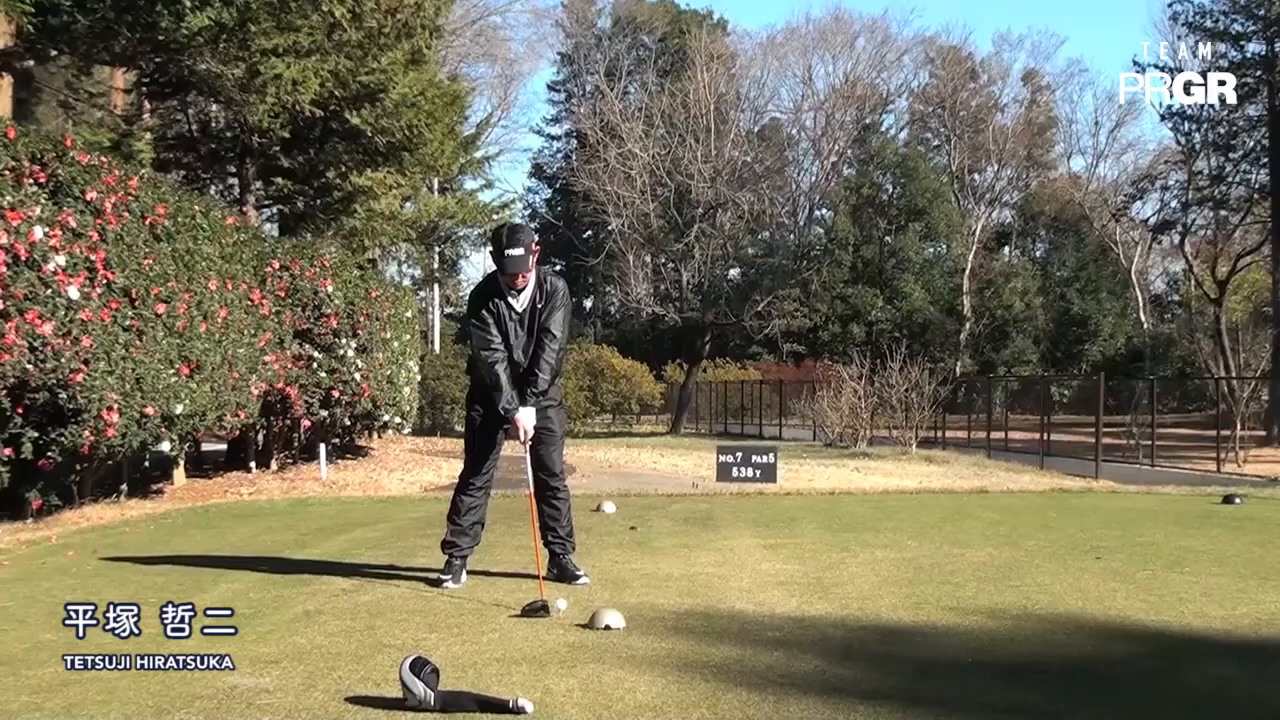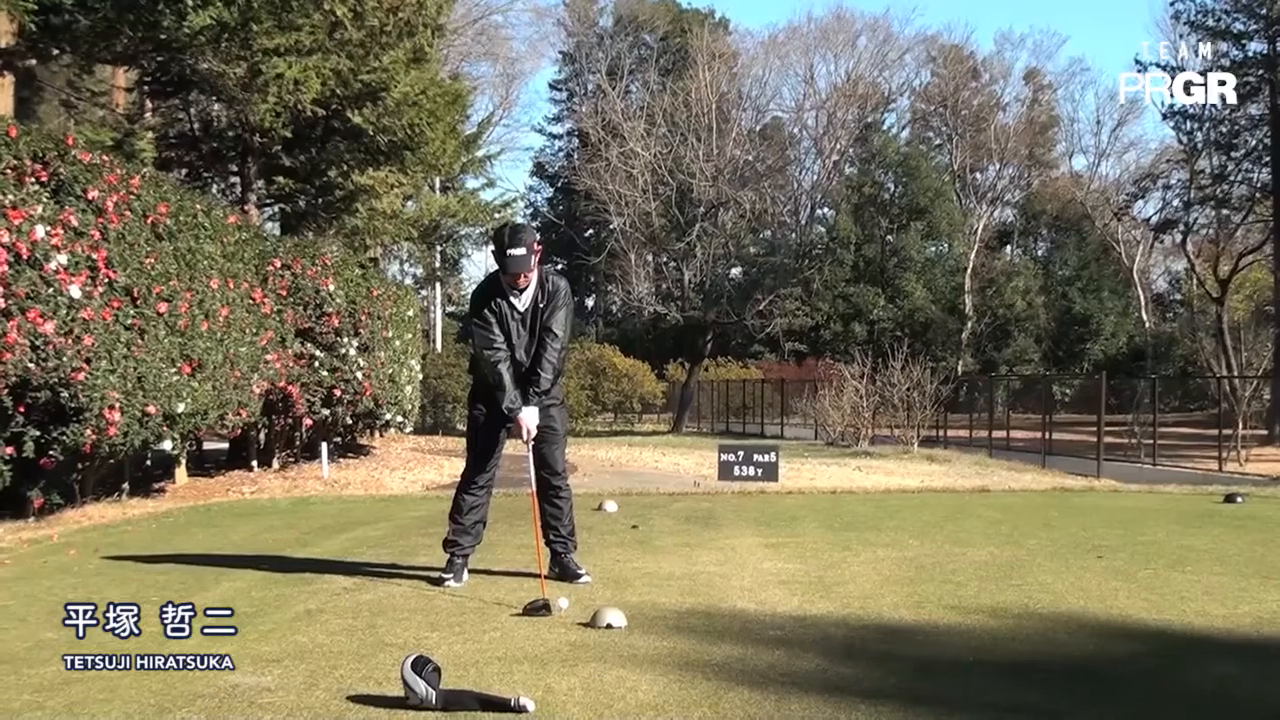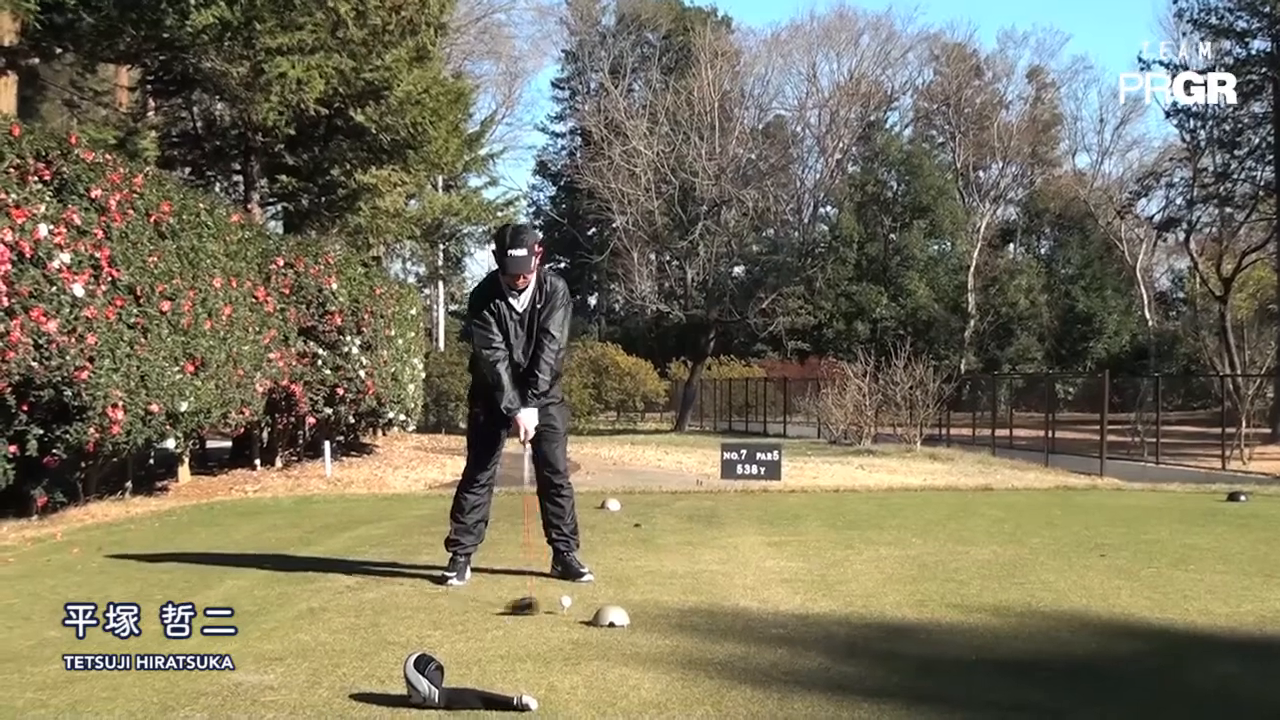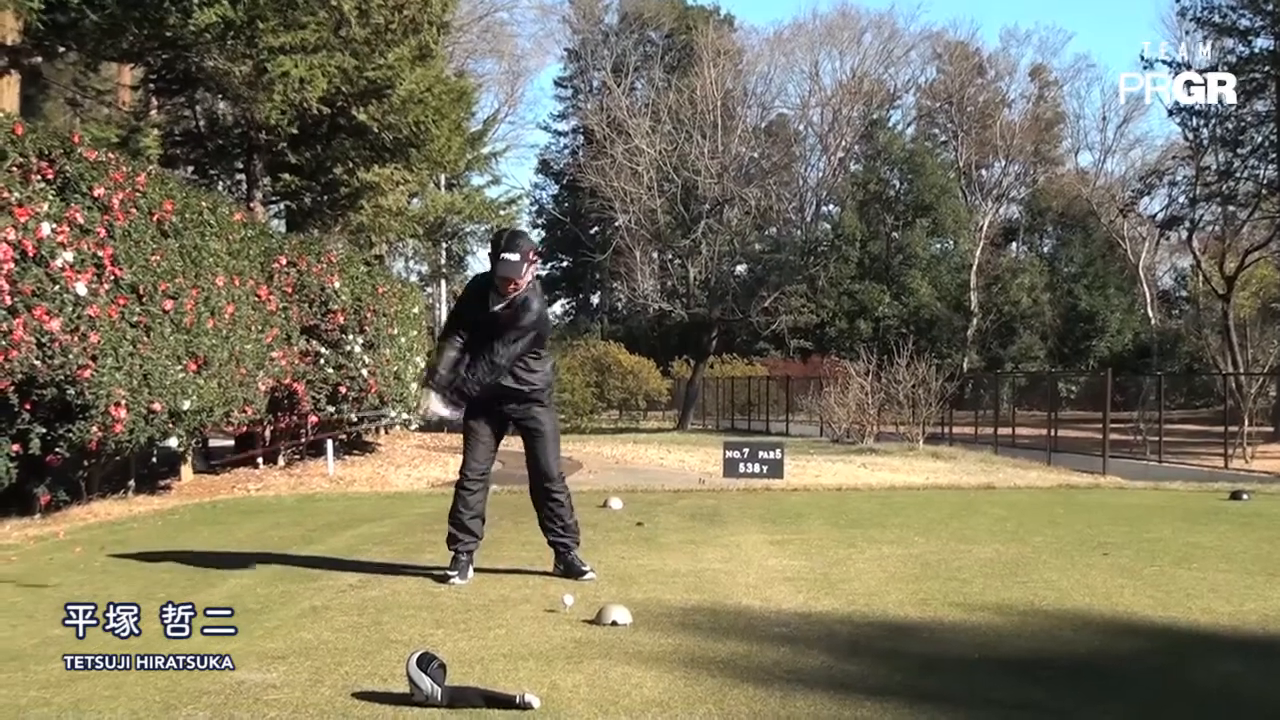
dt=0.3s
person 1, frame 1
left shoulder: (554, 289)
right shoulder: (483, 296)
left elbow: (550, 350)
right elbow: (490, 357)
left wrist: (529, 403)
right wrist: (512, 408)
left hip: (541, 395)
right hip: (492, 396)
left knee: (552, 476)
right knee: (476, 475)
left ankle: (561, 556)
right ankle: (456, 556)
person 1, frame 2
left shoulder: (556, 289)
right shoulder: (485, 296)
left elbow: (553, 349)
right elbow: (493, 357)
left wrist: (532, 402)
right wrist: (515, 408)
left hip: (544, 394)
right hip: (494, 395)
left knee: (554, 475)
right knee: (477, 474)
left ankle: (562, 555)
right ankle: (458, 555)
person 1, frame 3
left shoulder: (555, 291)
right shoulder: (484, 296)
left elbow: (550, 351)
right elbow: (492, 357)
left wrist: (531, 405)
right wrist: (513, 406)
left hip: (543, 394)
right hip: (494, 395)
left knee: (555, 474)
right knee: (478, 473)
left ankle: (565, 554)
right ankle: (460, 555)
person 1, frame 4
left shoulder: (532, 307)
right shoulder: (478, 289)
left elbow: (495, 358)
right elbow: (454, 339)
left wrist: (450, 396)
right wrist: (438, 385)
left hip: (531, 397)
right hip: (484, 396)
left knee: (548, 475)
right knee: (473, 473)
left ankle: (566, 553)
right ankle: (462, 553)
